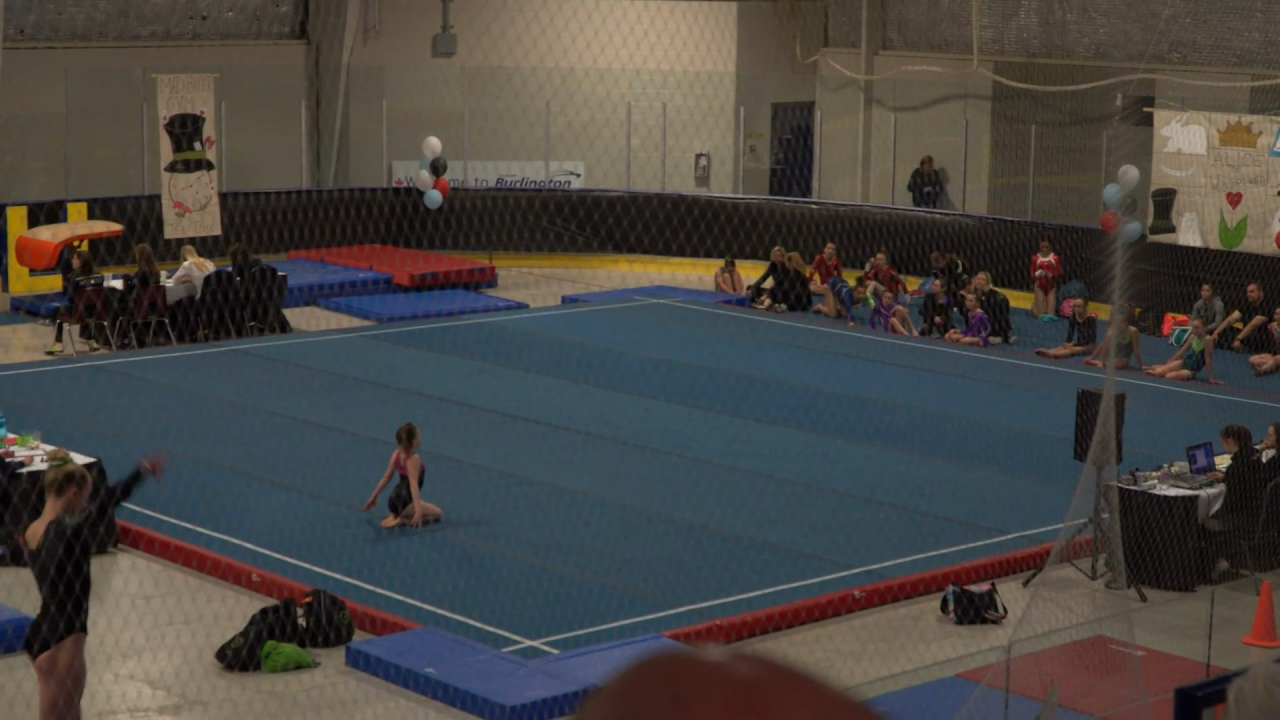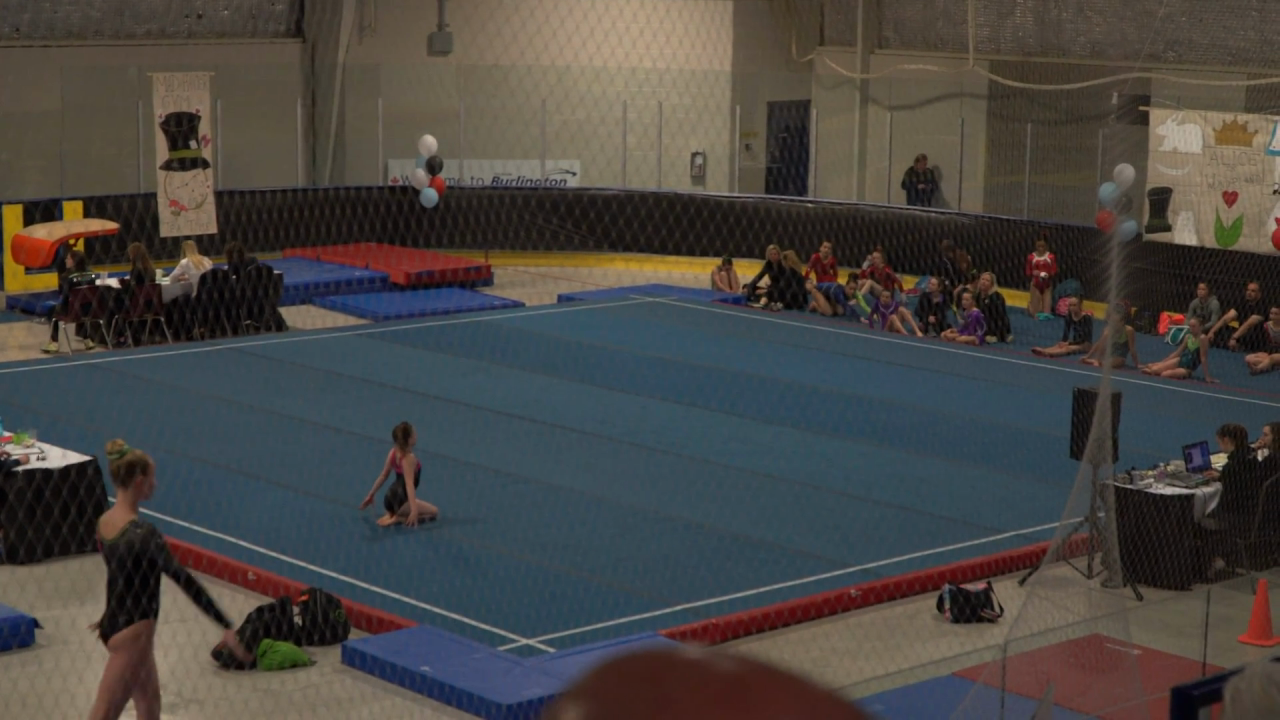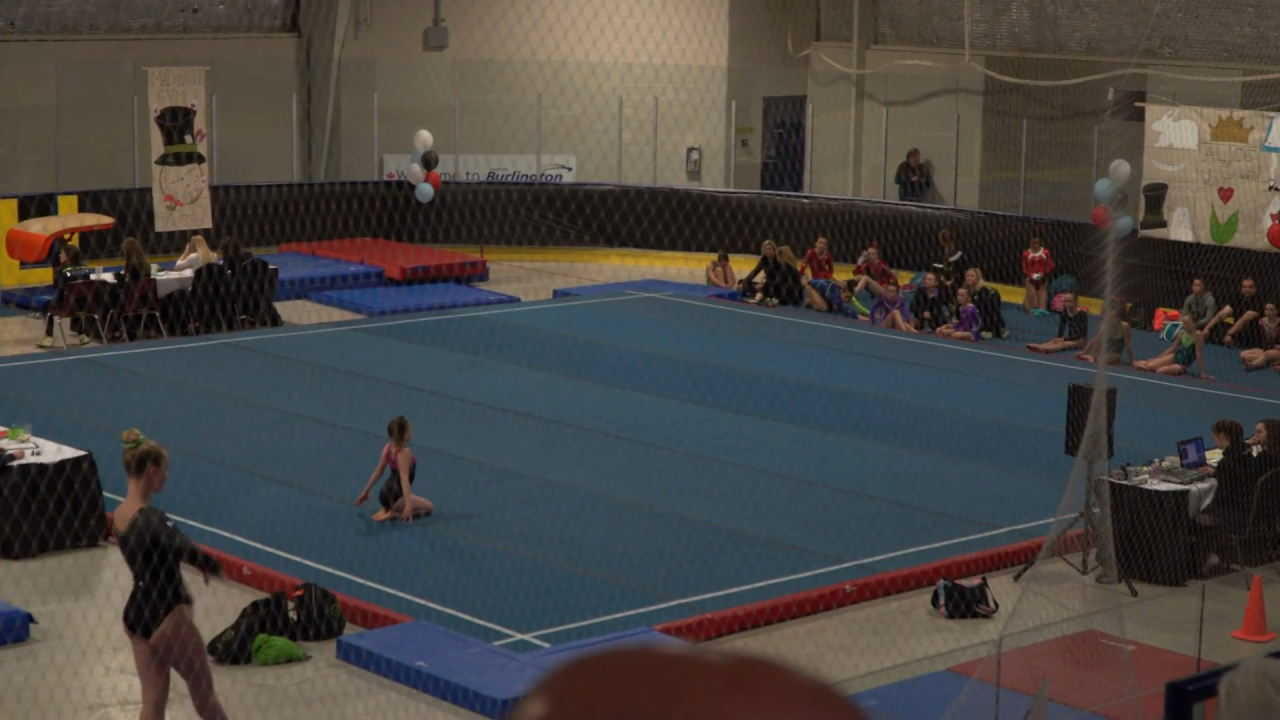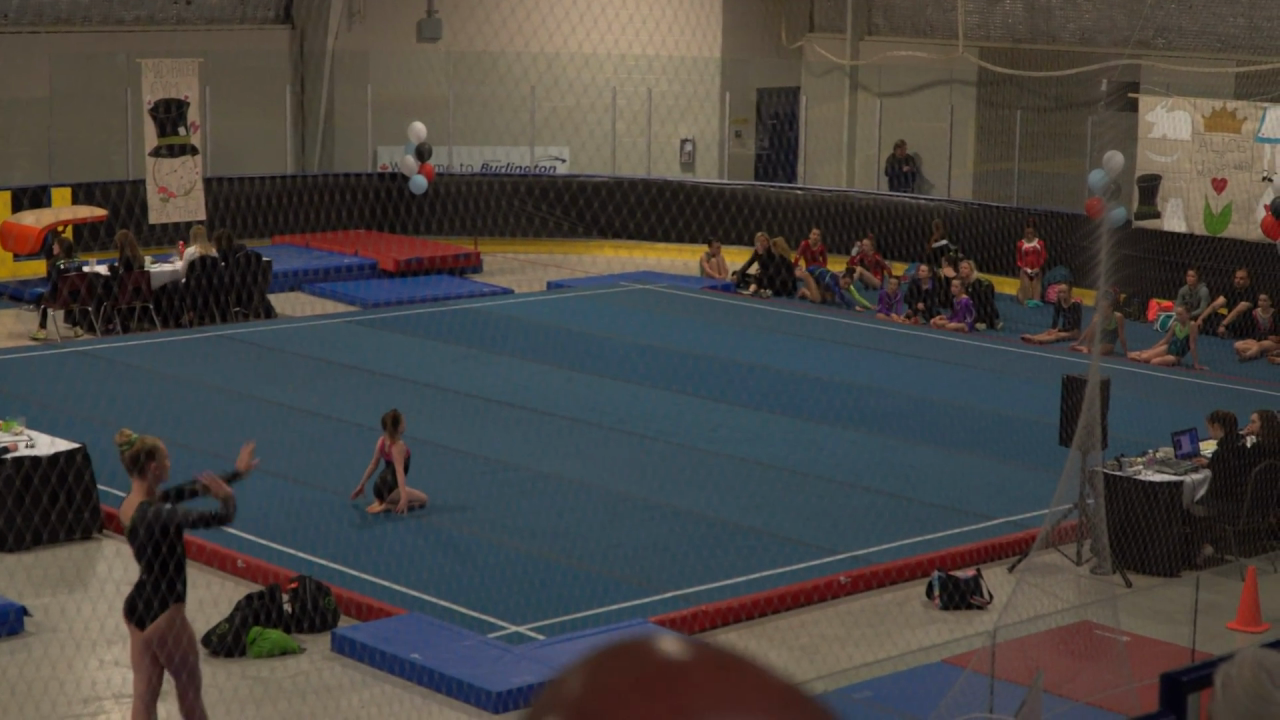
dt=0.7s
person 1, frame 1
left shoulder: (31, 532)
right shoulder: (62, 530)
right elbow: (105, 502)
right wrist: (142, 471)
left hip: (41, 637)
right hip: (61, 645)
person 1, frame 2
left shoulder: (107, 521)
right shoulder: (142, 533)
right elbow: (184, 579)
right wrist: (225, 626)
left hip: (117, 623)
right hip: (133, 632)
person 1, frame 3
left shoulder: (121, 514)
right shoulder: (153, 520)
right elbow: (193, 554)
left wrist: (184, 595)
right wrist: (214, 567)
left hip: (135, 615)
right hip: (166, 620)
right knee: (203, 690)
person 1, frame 4
left shoulder: (130, 505)
right shoulder: (153, 513)
left elbow: (188, 490)
right elbow: (217, 518)
left wrist: (234, 473)
right wrist: (227, 498)
left hip: (136, 608)
right hip: (163, 615)
left knee: (144, 696)
right knee: (190, 689)
